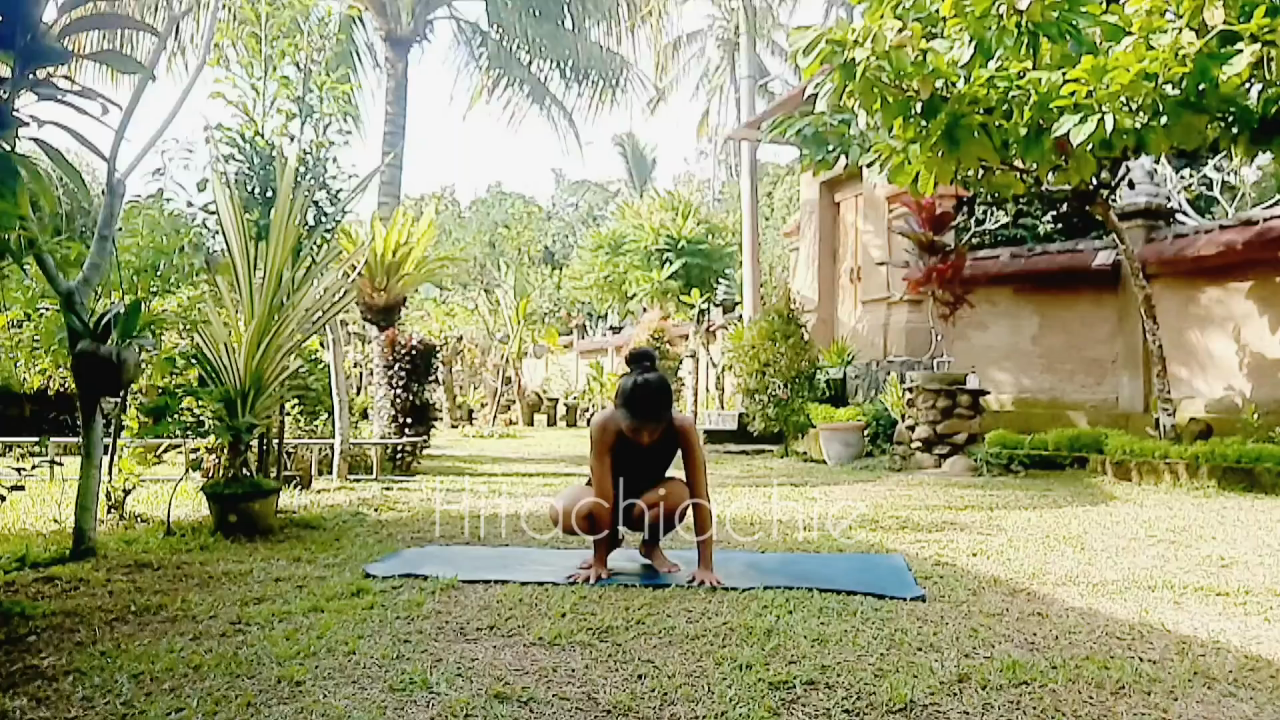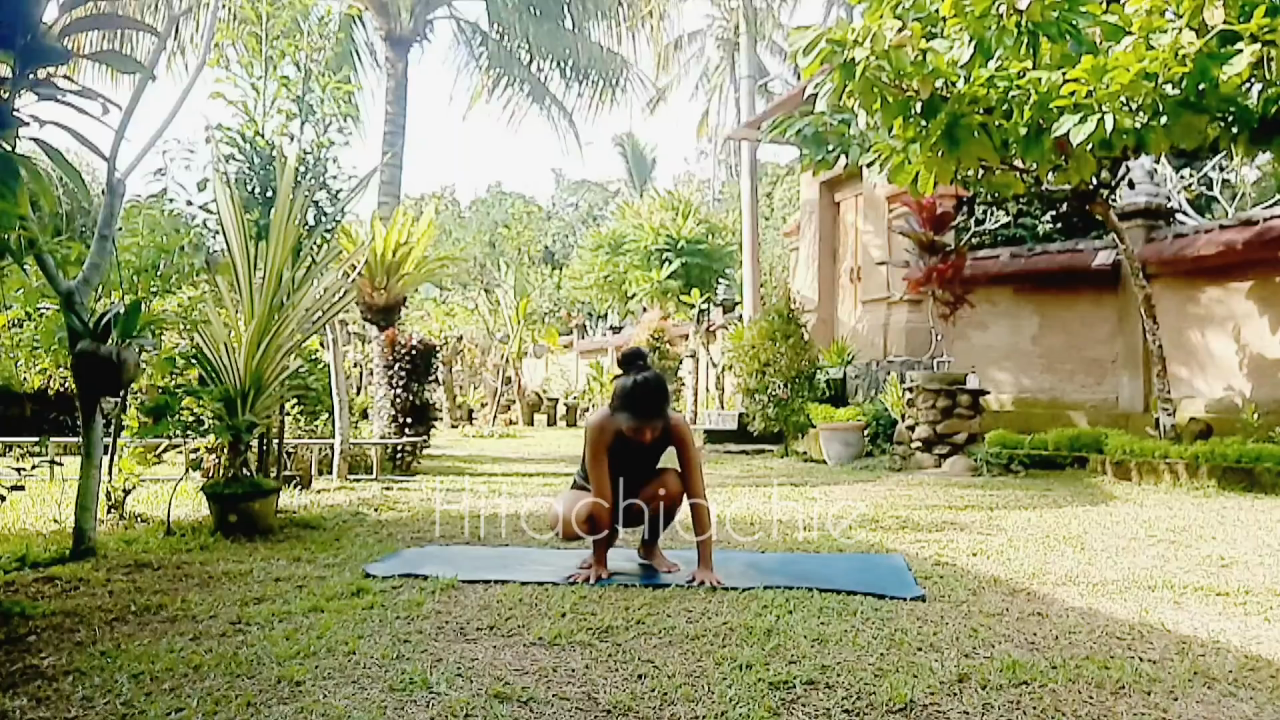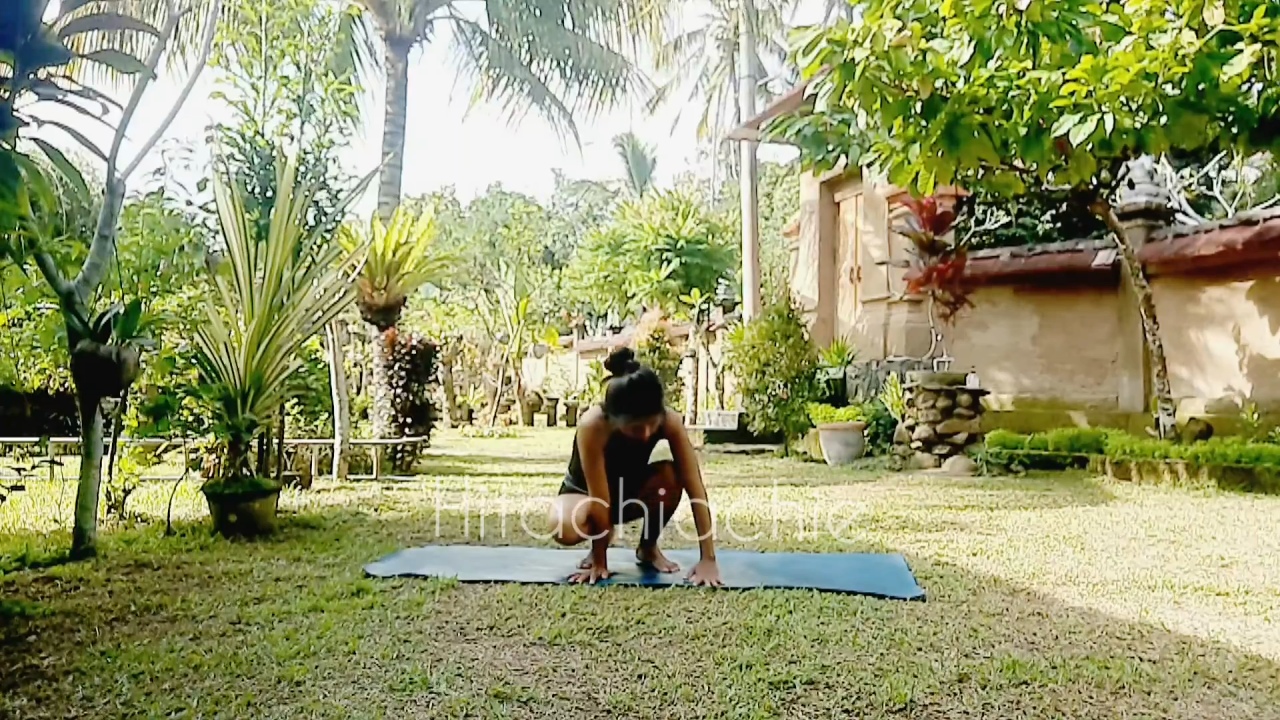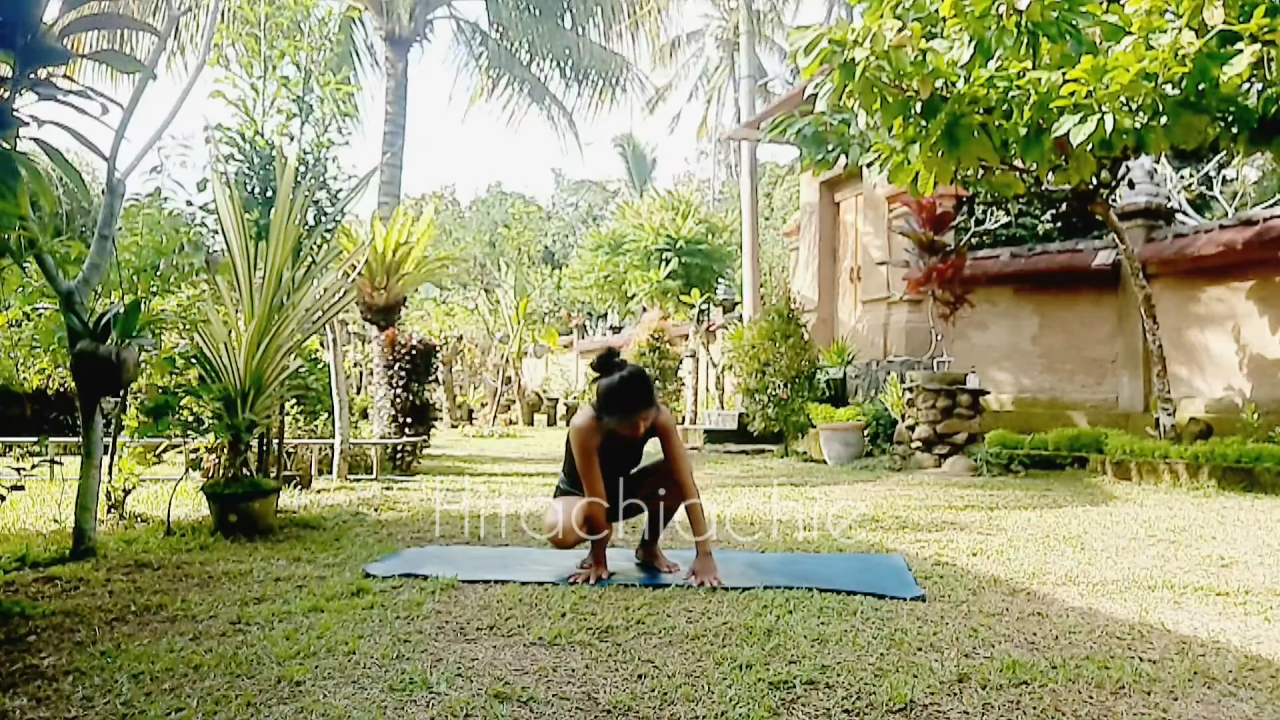
dt=0.2s
person 1, frame 1
left shoulder: (683, 428)
right shoulder: (604, 424)
left elbow: (700, 497)
right elbow: (602, 499)
left wrist: (705, 566)
right wrist: (599, 561)
left hip: (646, 501)
right hip: (609, 497)
left knee: (678, 494)
right knee: (561, 512)
left ankle: (651, 546)
right ankle: (611, 539)
person 1, frame 2
left shoulder: (676, 426)
right shoulder: (600, 425)
left elbow: (697, 495)
right elbow: (601, 500)
left wrist: (705, 565)
right wrist: (599, 561)
left hip: (636, 498)
right hip: (592, 494)
left knee: (673, 484)
right knee: (562, 522)
left ankle: (650, 547)
right ankle: (606, 538)
person 1, frame 3
left shoulder: (669, 422)
right shoulder: (592, 425)
left elbow: (694, 487)
right elbow: (598, 500)
left wrist: (708, 558)
right wrist: (599, 562)
left hip: (626, 493)
right hip: (583, 494)
left knee: (672, 475)
right knee: (563, 530)
left ankle: (648, 547)
right ankle: (602, 536)
person 1, frame 4
left shoulder: (660, 418)
right shoulder: (585, 426)
left elbow: (686, 483)
right elbow: (595, 501)
left wrist: (704, 554)
right wrist: (598, 563)
left hip: (621, 490)
right hip: (578, 494)
left knee: (674, 473)
right knee: (560, 534)
left ankle: (649, 547)
right ankle: (601, 536)
